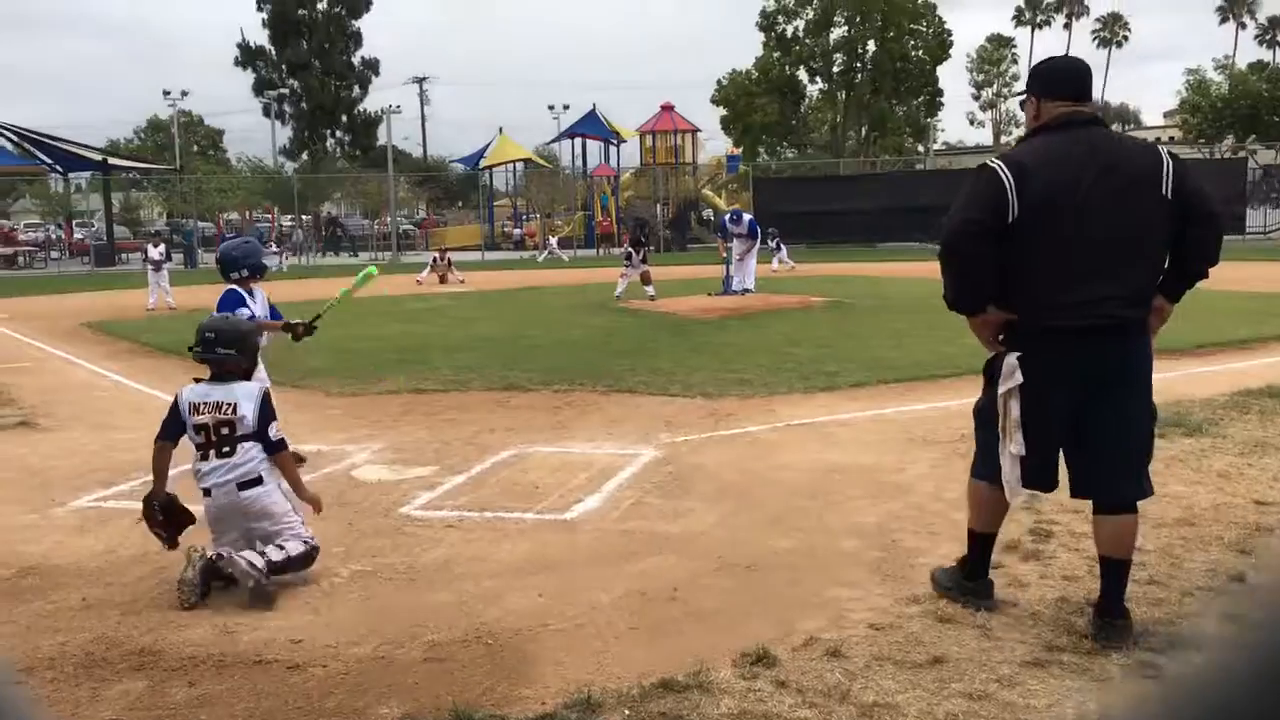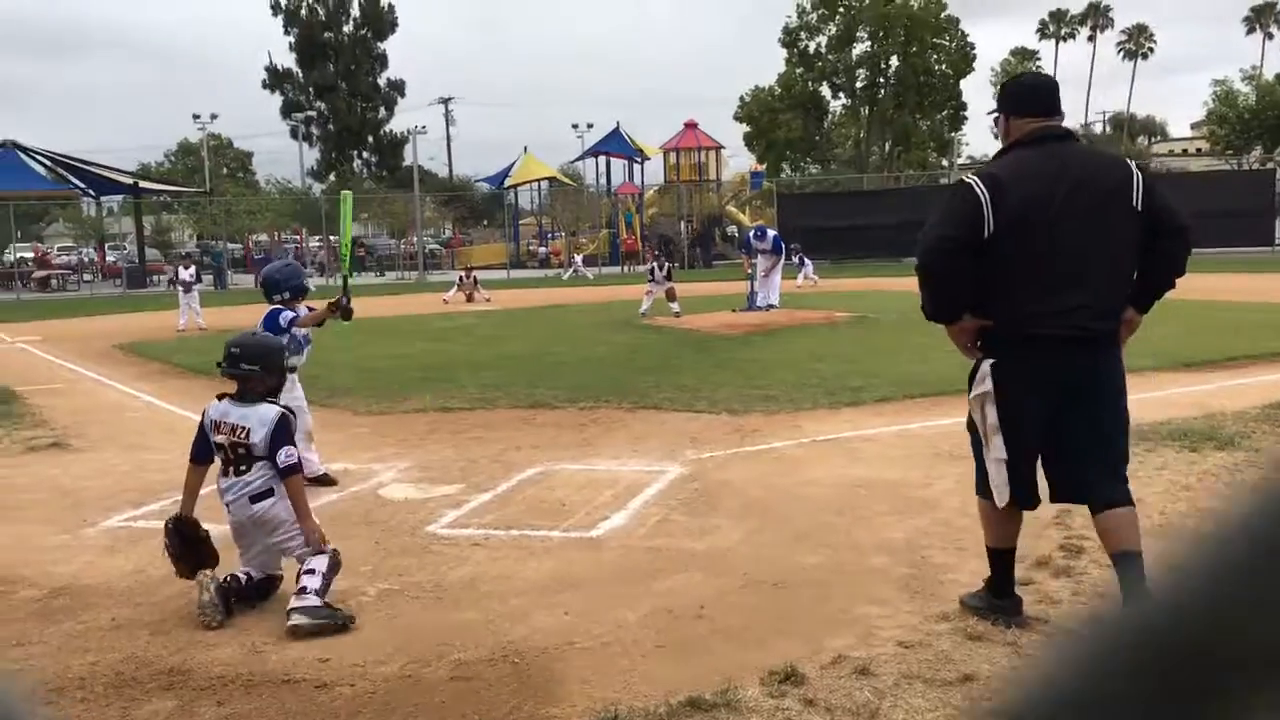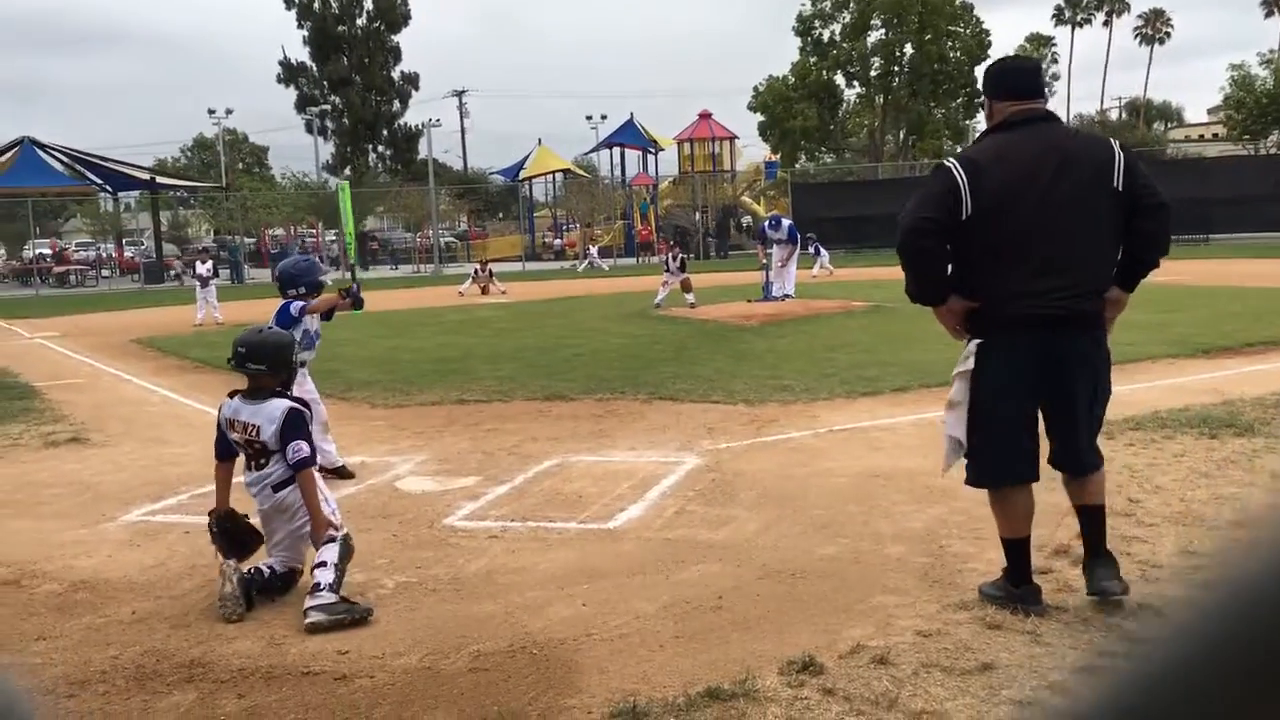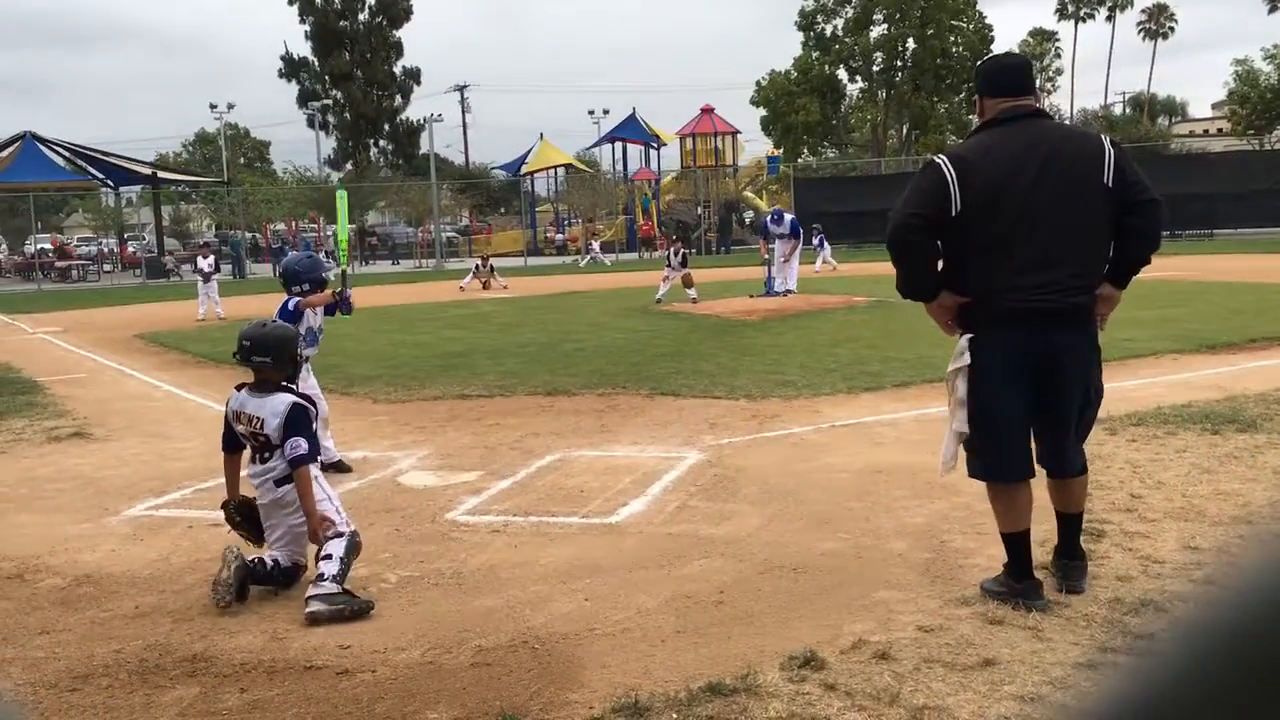
dt=0.3s
person 1, frame 1
left shoulder: (1013, 168)
right shoulder: (1154, 161)
left elbow: (961, 240)
right elbow: (1205, 226)
left wrist: (975, 306)
right wrist: (1165, 293)
left hip: (1036, 346)
right hip: (1124, 345)
left knee: (998, 458)
right knee: (1117, 481)
left ankle: (973, 575)
right ankle: (1112, 610)
person 1, frame 2
left shoulder: (987, 183)
right shoulder: (1122, 174)
left elbow: (936, 254)
right elbow: (1173, 238)
left wrist: (952, 315)
right wrist: (1136, 304)
left hip: (1014, 356)
right hip: (1097, 354)
left knee: (999, 477)
right knee: (1105, 481)
left ankle: (1002, 593)
right ankle: (1139, 598)
person 1, frame 3
left shoulder: (969, 167)
right shoulder: (1106, 154)
left elbow: (916, 235)
right elbow: (1154, 216)
left wrist: (939, 297)
right wrist: (1121, 283)
left hip: (1002, 337)
right hip: (1082, 332)
left knee: (1004, 461)
right knee: (1079, 449)
left ankle: (1020, 582)
right ankle: (1099, 560)
person 1, frame 4
left shoulder: (958, 164)
right shoulder: (1095, 150)
left elbow: (905, 231)
right elbow: (1146, 212)
left wrist: (930, 293)
right wrist: (1114, 280)
left hip: (995, 332)
right hip: (1073, 327)
left knee: (1004, 457)
right knee: (1066, 448)
left ankle: (1021, 577)
right ankle: (1071, 559)
person 2, frame 1
left shoulder: (186, 396)
right shoulder: (255, 393)
left elbow: (163, 444)
right elbow: (277, 449)
left wrist: (158, 491)
right wrist: (301, 490)
left hip: (214, 496)
right hip: (256, 488)
left knee: (234, 554)
right knee: (303, 546)
left ankle: (206, 567)
right ankle: (257, 565)
person 2, frame 2
left shoulder: (212, 411)
right shoulder: (275, 417)
left elbow: (197, 465)
right elbow: (290, 473)
left wrist: (185, 516)
right wrist: (308, 522)
left hip: (237, 510)
right hip: (272, 502)
left knee: (262, 576)
right knee: (322, 553)
left ankle: (224, 588)
right ankle: (305, 606)
person 2, frame 3
left shoulder: (228, 408)
right shoulder: (287, 412)
left elbow: (223, 461)
right elbow: (302, 467)
left wrist: (222, 509)
right wrist: (317, 516)
left hip: (265, 498)
right hip: (295, 489)
left knee: (284, 567)
left ankle: (244, 580)
right ankle: (322, 602)
person 2, frame 4
left shoulder: (236, 401)
right shoulder: (292, 406)
left elbow: (231, 454)
right elbow: (300, 464)
left wrist: (233, 499)
right wrist: (312, 514)
left hip: (266, 493)
right hip: (295, 486)
left knee: (287, 563)
right knee: (343, 536)
left ankle: (243, 568)
right ankle: (324, 592)
person 3, frame 1
left shoulder: (259, 294)
right shoulder: (232, 296)
left elbow: (276, 319)
right elbow: (252, 322)
left wrist: (294, 326)
right wrist: (286, 327)
person 3, frame 2
left shoulder: (301, 309)
right shoulder: (275, 314)
left elbow: (320, 316)
right elbow: (302, 323)
left wrist: (340, 308)
right wrist: (331, 308)
left hip: (291, 379)
left knee: (304, 424)
left ankle: (312, 469)
person 3, frame 3
left shoulder: (313, 305)
right shoulder: (288, 308)
left elbow: (338, 307)
right elbow: (314, 308)
left wrist: (352, 299)
right wrist: (343, 293)
left hip: (301, 373)
left knee: (319, 416)
left ankle: (330, 461)
person 3, frame 4
left shoulder: (318, 302)
right shoulder: (291, 305)
left elbow: (344, 303)
right elbow: (308, 302)
left wrist: (345, 300)
right wrist: (336, 296)
left hip: (304, 368)
left knee: (321, 412)
left ankle: (328, 456)
